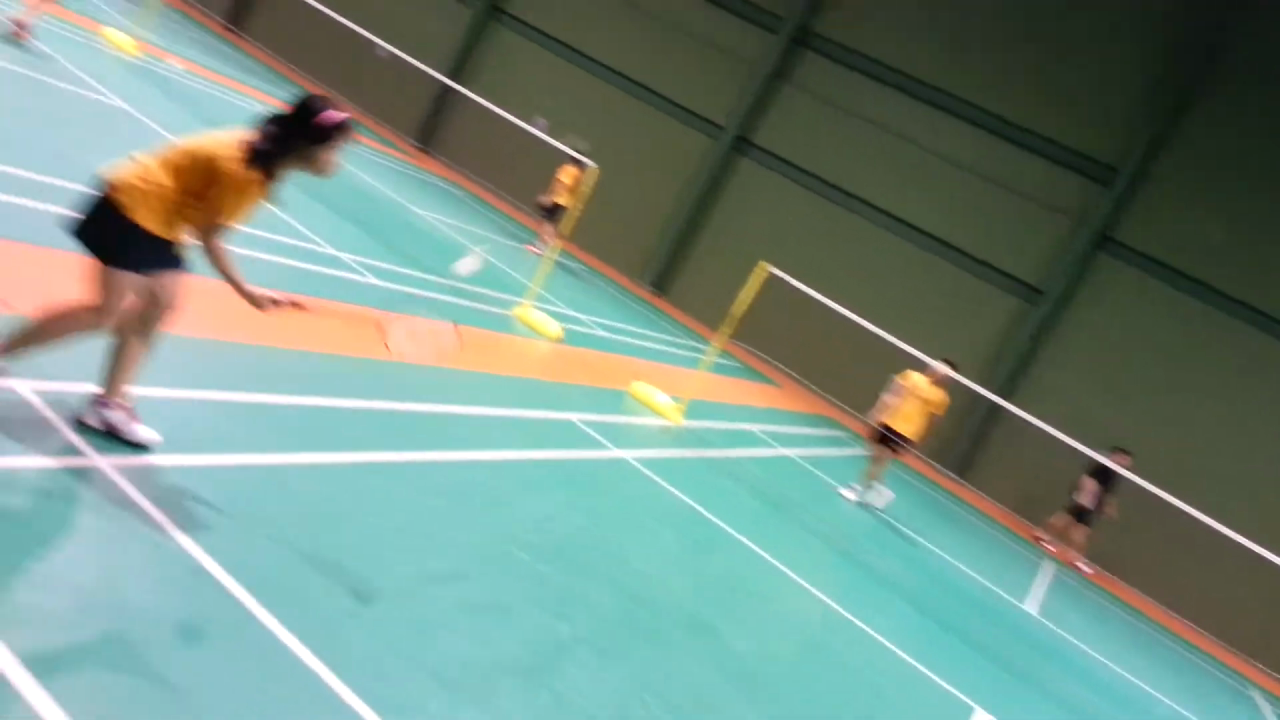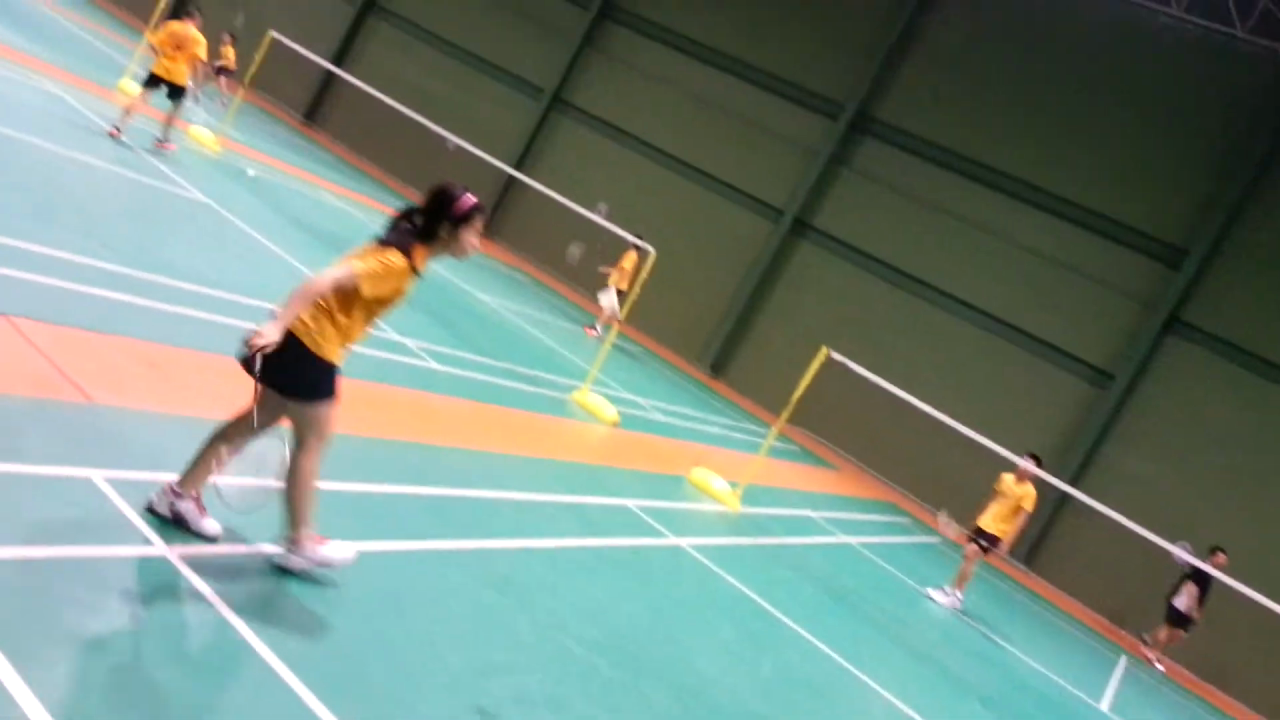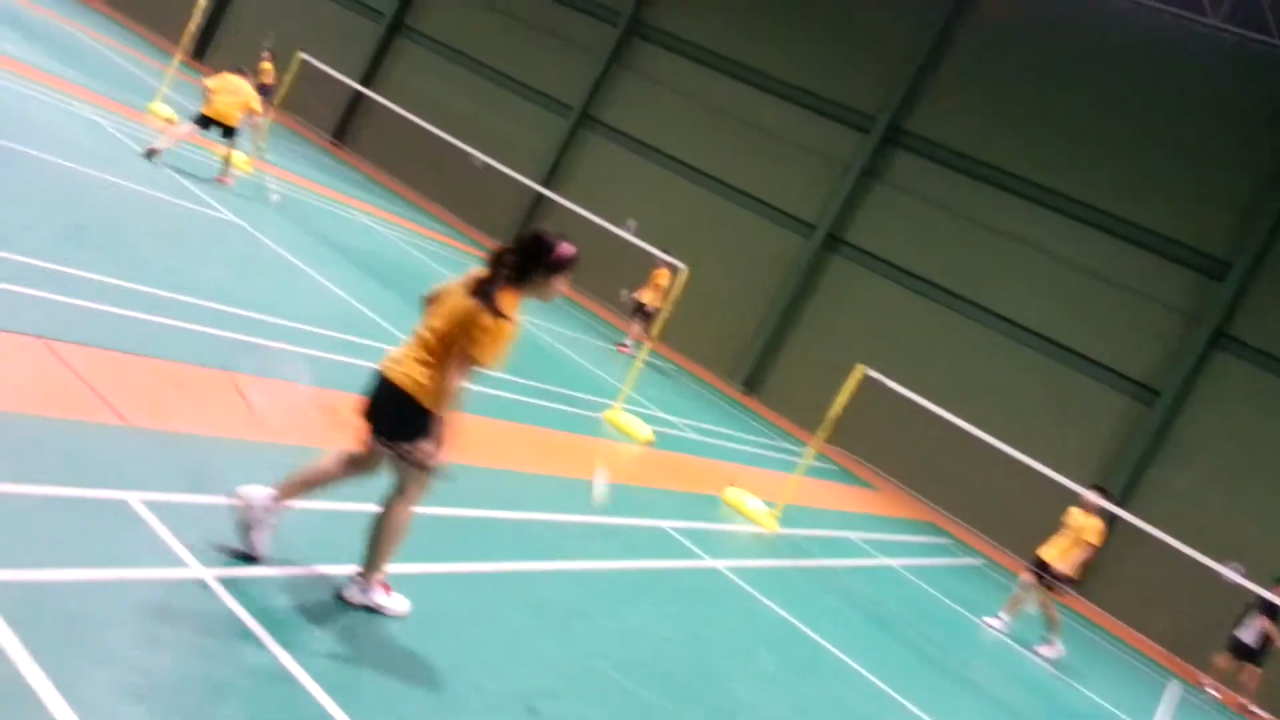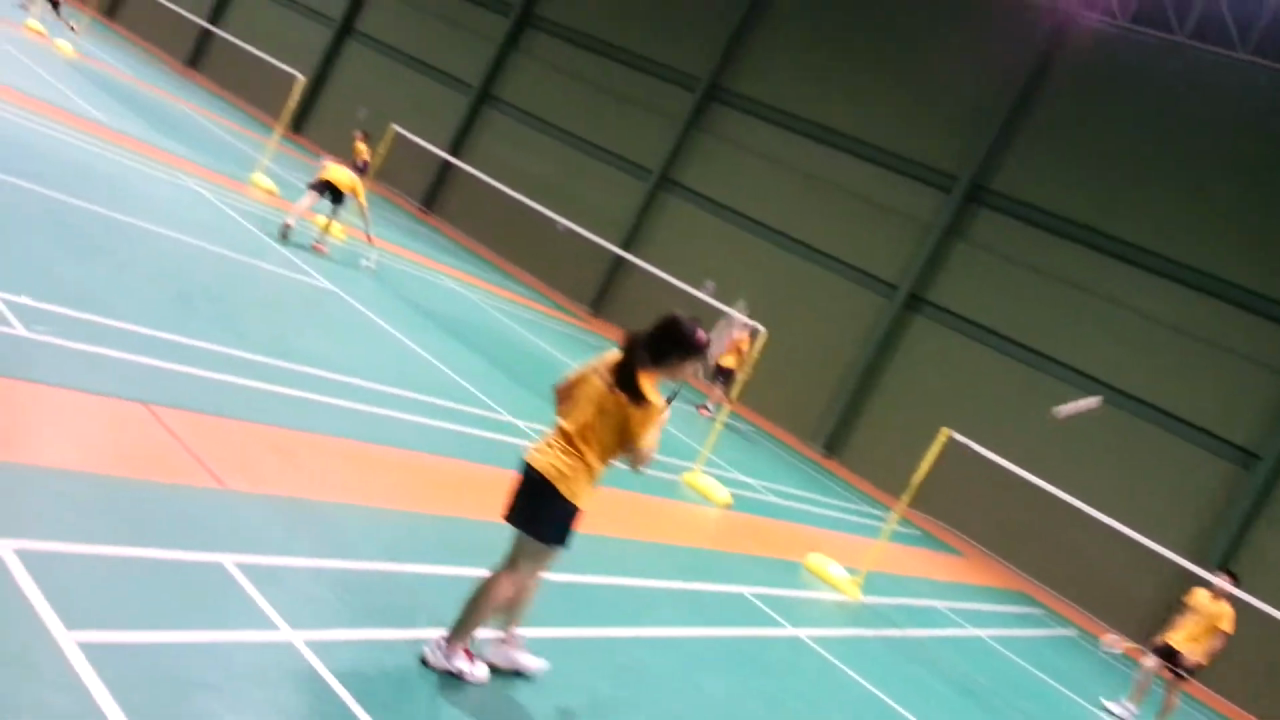
dt=0.3s
person 1, frame 1
left shoulder: (263, 148)
right shoulder: (247, 178)
right elbow: (210, 237)
right wrist: (244, 291)
left hip: (151, 217)
right hip: (139, 207)
left knee: (159, 306)
right knee: (108, 312)
left ankle: (110, 405)
person 1, frame 2
left shoulder: (401, 244)
right shoulder: (400, 265)
left elbow: (345, 271)
right elbow: (325, 281)
right wrist: (277, 325)
left hip: (300, 336)
right hip: (312, 342)
left knee: (260, 418)
right knee: (312, 441)
left ankle: (181, 494)
right ankle: (300, 544)
person 1, frame 3
left shoulder: (482, 279)
right shoulder: (503, 321)
left elbow: (432, 300)
right elbow: (450, 380)
right wrist: (436, 440)
left hip: (398, 374)
right hip: (420, 398)
left knee: (366, 459)
right knee: (410, 490)
left ankle: (267, 500)
right ankle: (368, 583)
person 1, frame 4
left shoulder: (612, 361)
right shoulder: (651, 404)
left elbow: (562, 390)
right elbow: (637, 460)
right wrist: (648, 447)
left hip: (542, 462)
right hip: (564, 482)
left knee: (529, 562)
right knee: (521, 568)
left ankle: (506, 643)
right ankle: (449, 649)
